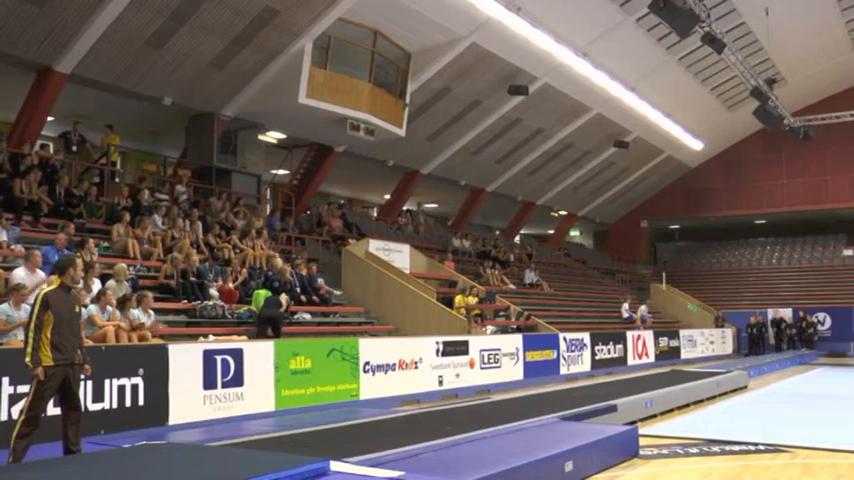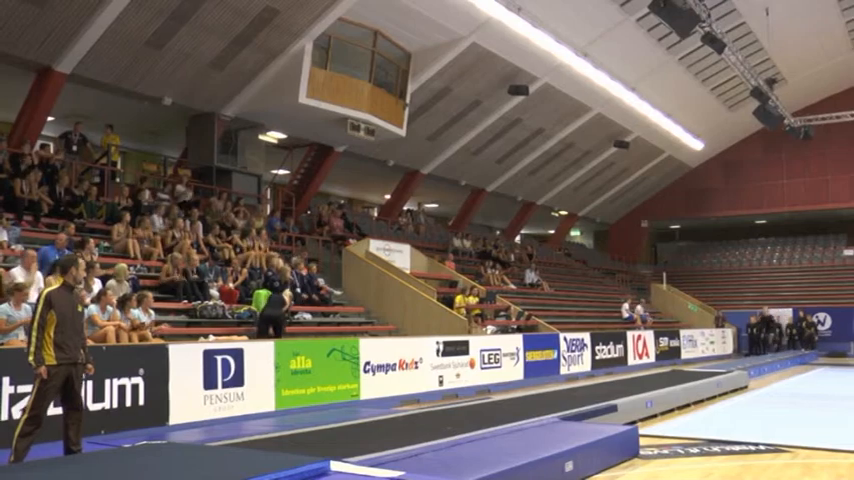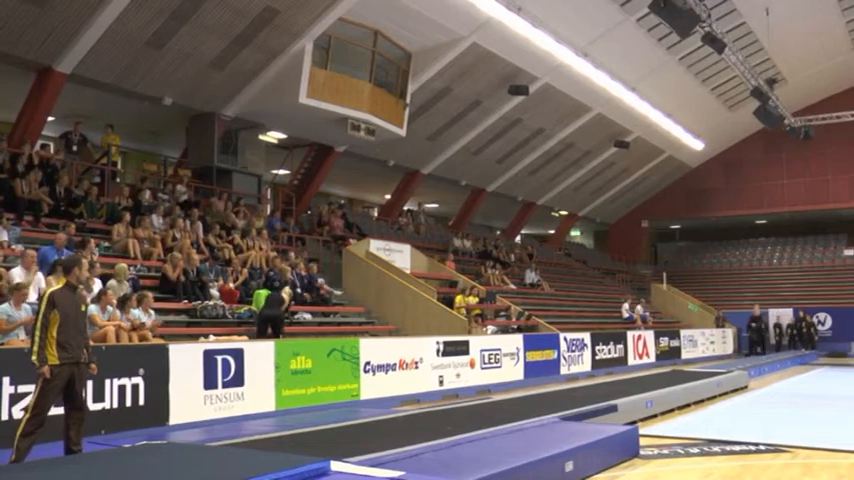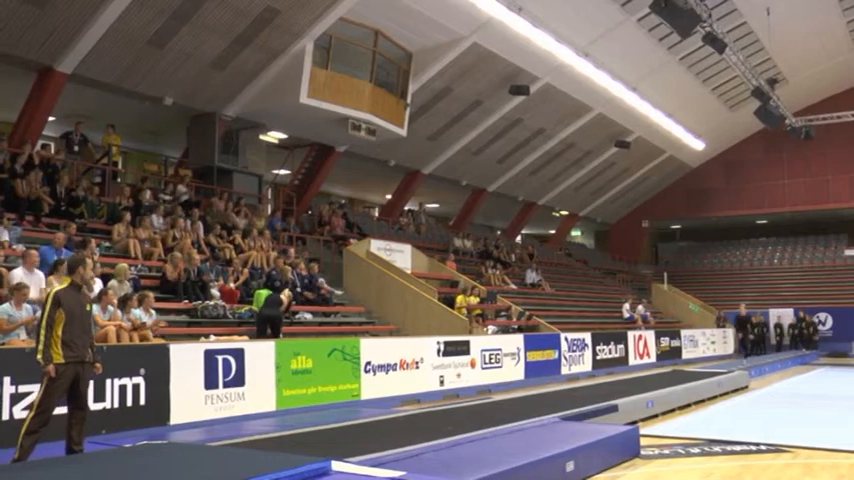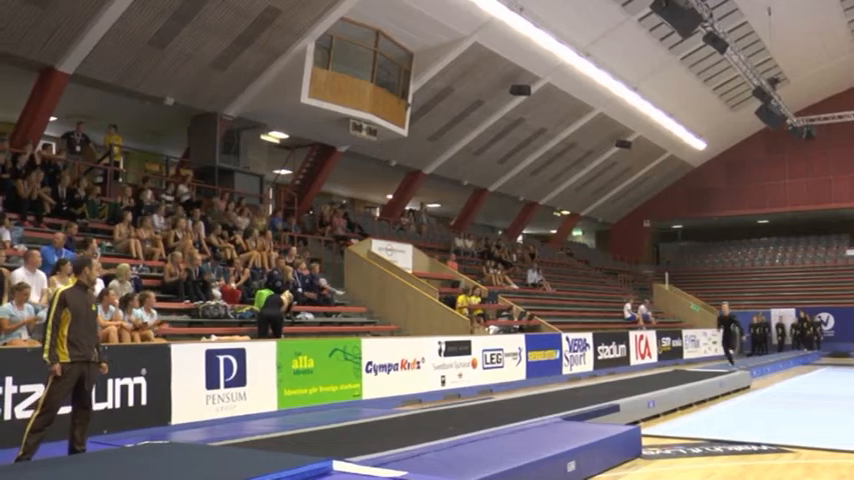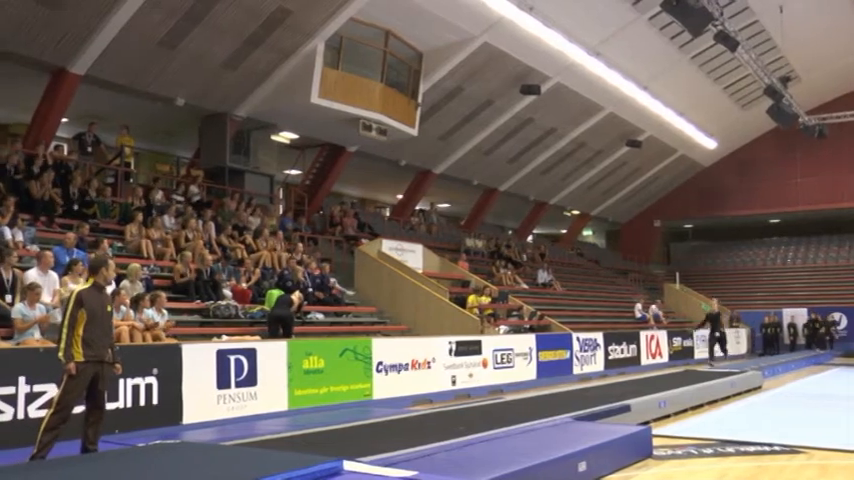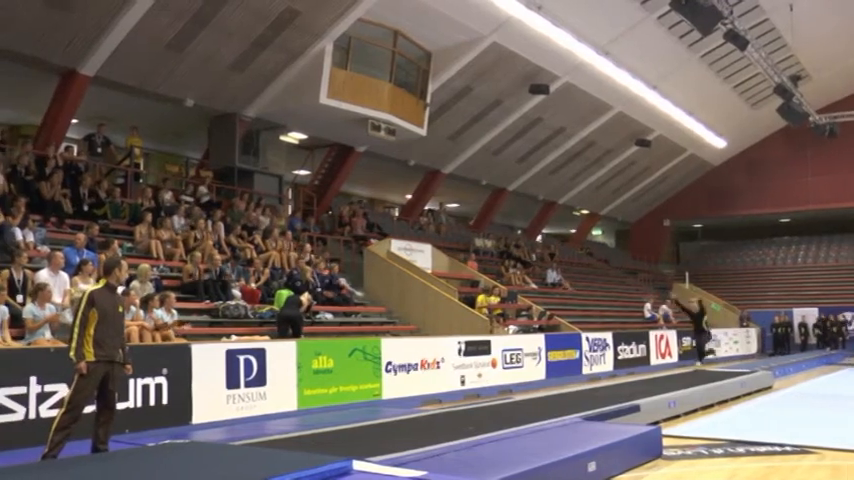
dt=0.3s
person 1, frame 1
left shoulder: (74, 299)
right shoulder: (47, 296)
right elbow: (33, 330)
left wrist: (84, 360)
right wrist: (34, 363)
left hip: (72, 365)
right hip: (50, 365)
left knee: (73, 411)
right knee: (32, 413)
left ankle: (73, 453)
right ankle: (14, 459)
person 1, frame 2
left shoulder: (77, 299)
right shoulder: (50, 295)
right elbow: (36, 329)
left wrist: (87, 359)
right wrist: (37, 361)
left hip: (75, 364)
right hip: (53, 364)
left knee: (75, 410)
right knee: (35, 413)
left ankle: (73, 453)
right ankle: (16, 458)
person 1, frame 3
left shoulder: (80, 299)
right shoulder: (53, 295)
right elbow: (40, 329)
left wrist: (90, 359)
right wrist: (41, 361)
left hip: (78, 364)
right hip: (56, 364)
left knee: (77, 410)
right knee: (37, 412)
left ankle: (74, 452)
right ankle: (17, 458)
person 1, frame 4
left shoulder: (85, 298)
right shoulder: (58, 294)
right elbow: (44, 328)
left wrist: (94, 358)
right wrist: (45, 360)
left hip: (83, 363)
right hip: (61, 362)
left knee: (79, 410)
right knee: (42, 410)
left ankle: (75, 452)
right ankle: (20, 457)
person 1, frame 5
left shoulder: (91, 298)
right shoulder: (64, 294)
right elbow: (51, 327)
left wrist: (100, 358)
right wrist: (52, 359)
left hip: (88, 362)
right hip: (66, 362)
left knee: (83, 409)
right knee: (47, 409)
left ankle: (77, 451)
right ankle: (24, 456)
person 1, frame 6
left shoulder: (106, 299)
right shoulder: (80, 294)
right elbow: (67, 327)
left wrist: (114, 358)
right wrist: (67, 358)
left hip: (102, 362)
right hip: (81, 361)
left knee: (97, 409)
right knee: (62, 407)
left ankle: (90, 450)
right ankle: (39, 454)
person 1, frame 7
left shoulder: (118, 300)
right shoulder: (93, 294)
right elbow: (78, 326)
left wrist: (126, 359)
right wrist: (78, 357)
left hip: (113, 362)
right hip: (92, 361)
left knee: (107, 408)
right knee: (73, 407)
left ankle: (100, 449)
right ankle: (51, 453)
